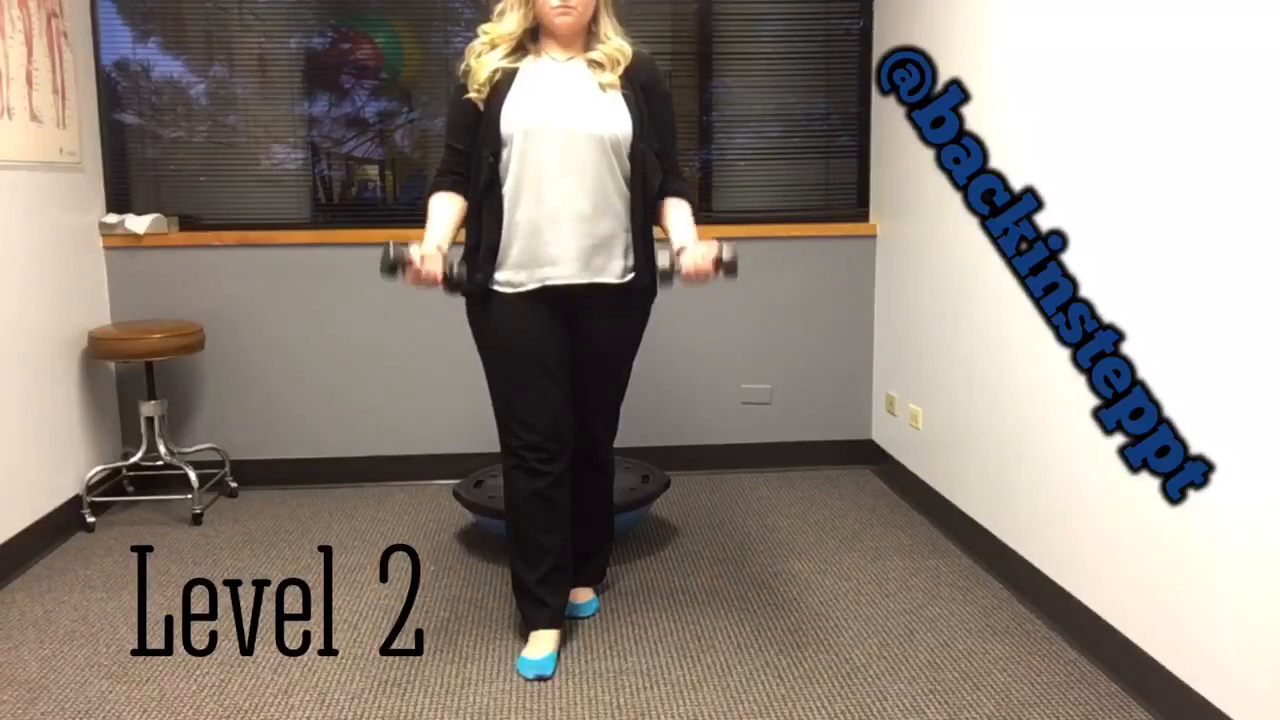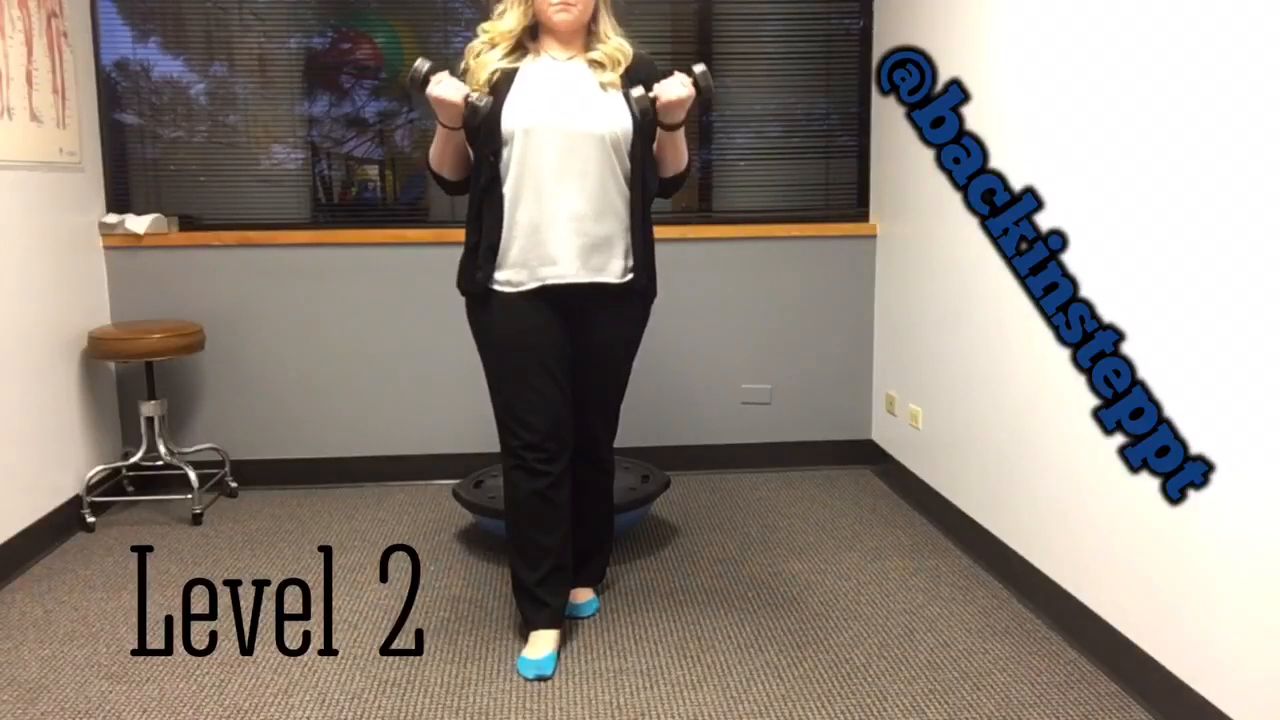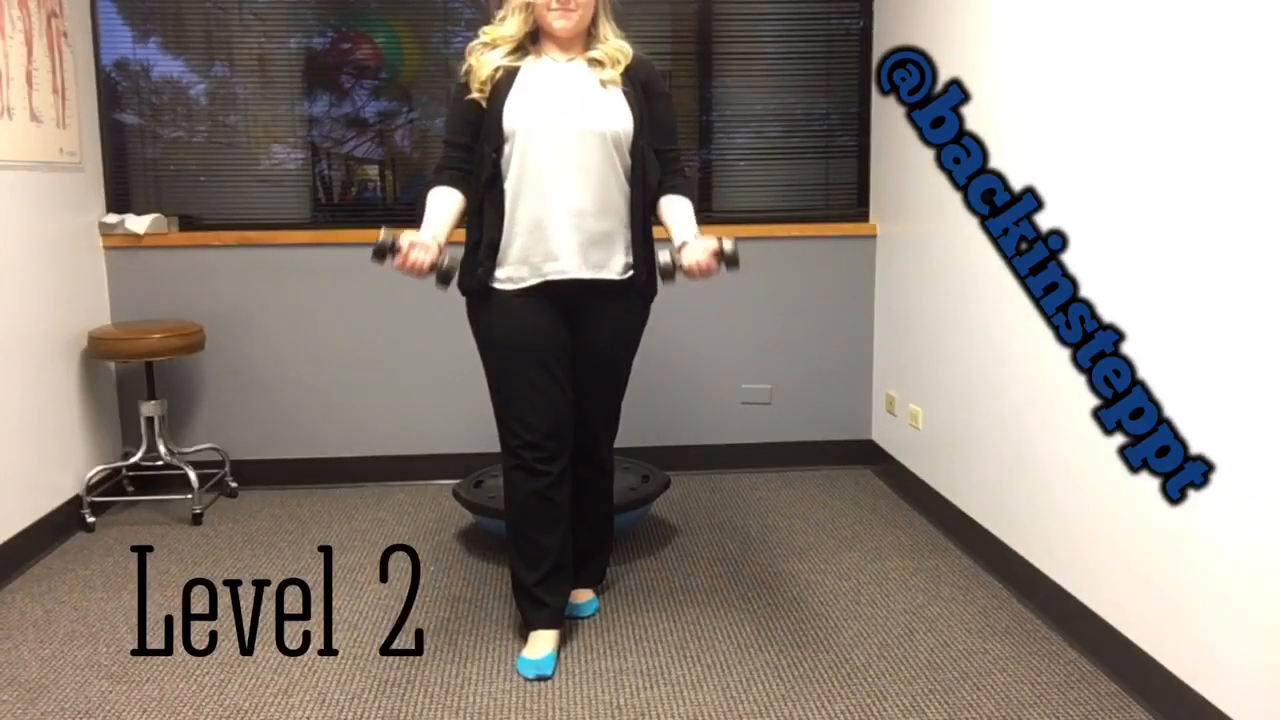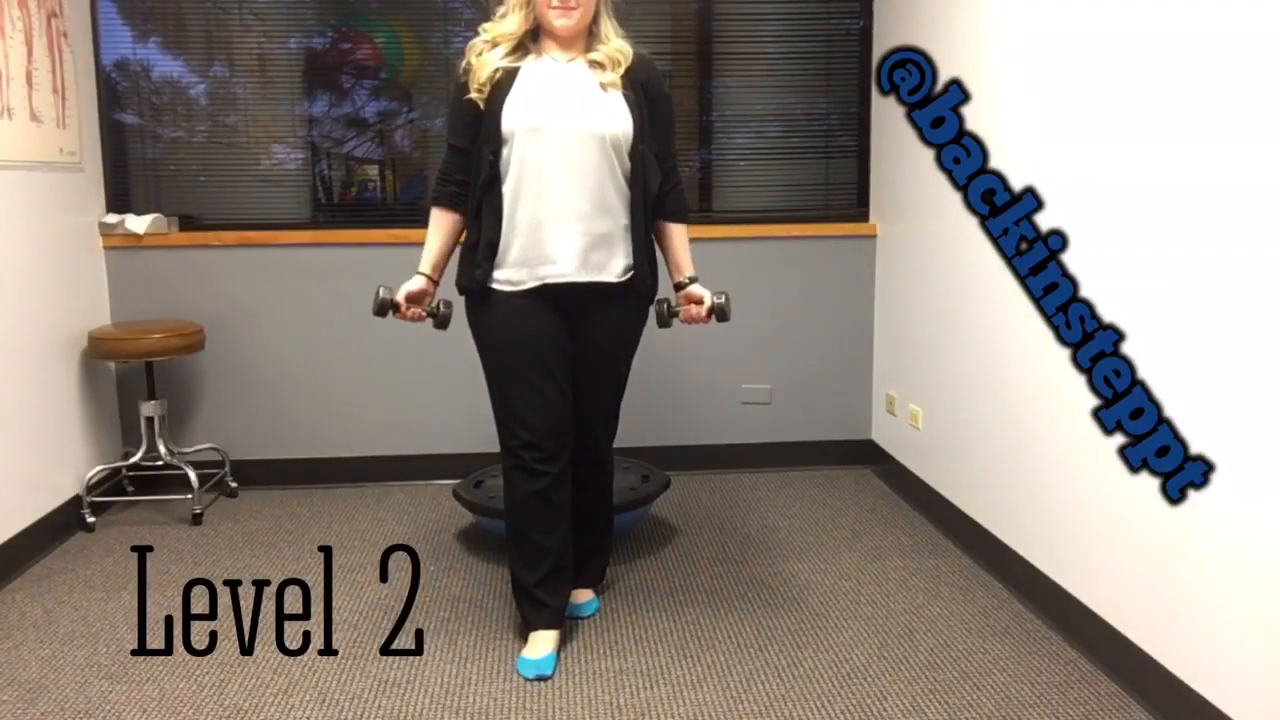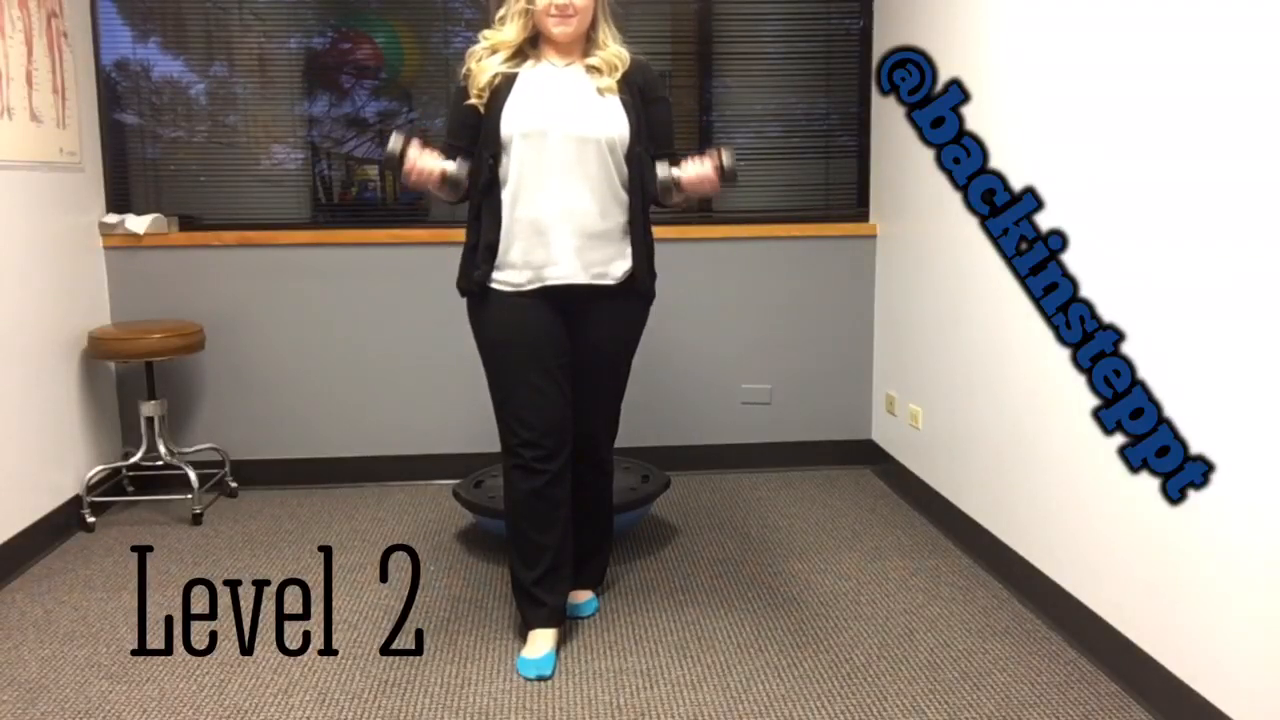
dt=0.5s
person 1, frame 1
left shoulder: (635, 73)
right shoulder: (488, 70)
left elbow: (664, 177)
right elbow: (458, 171)
left wrist: (685, 239)
right wrist: (435, 236)
left hip: (611, 289)
right hip: (513, 291)
left knee: (593, 439)
right knee: (533, 448)
left ankle: (584, 575)
right ankle: (541, 616)
person 1, frame 2
left shoulder: (633, 70)
right shoulder: (491, 66)
left elbow: (665, 178)
right elbow: (455, 175)
left wrist: (673, 124)
right wrist: (447, 124)
left hip: (611, 289)
right hip: (515, 290)
left knee: (594, 439)
right knee: (533, 447)
left ankle: (585, 575)
right ankle: (542, 614)
person 1, frame 3
left shoulder: (634, 74)
right shoulder: (489, 71)
left elbow: (665, 174)
right elbow: (457, 170)
left wrist: (689, 240)
right wrist: (431, 237)
left hip: (611, 286)
right hip: (514, 288)
left knee: (593, 438)
right knee: (533, 446)
left ankle: (585, 576)
right ankle: (542, 614)
person 1, frame 4
left shoulder: (635, 73)
right shoulder: (489, 70)
left elbow: (664, 186)
right elbow: (456, 181)
left wrist: (685, 278)
right wrist: (427, 273)
left hip: (611, 289)
right hip: (514, 290)
left knee: (593, 440)
right knee: (533, 448)
left ankle: (584, 576)
right ankle: (543, 614)
person 1, frame 5
left shoulder: (633, 77)
right shoulder: (489, 73)
left elbow: (654, 182)
right elbow: (463, 175)
left wrist: (686, 179)
right wrist: (433, 170)
left hip: (611, 288)
right hip: (514, 288)
left knee: (592, 438)
right knee: (532, 446)
left ankle: (582, 577)
right ankle: (541, 614)
